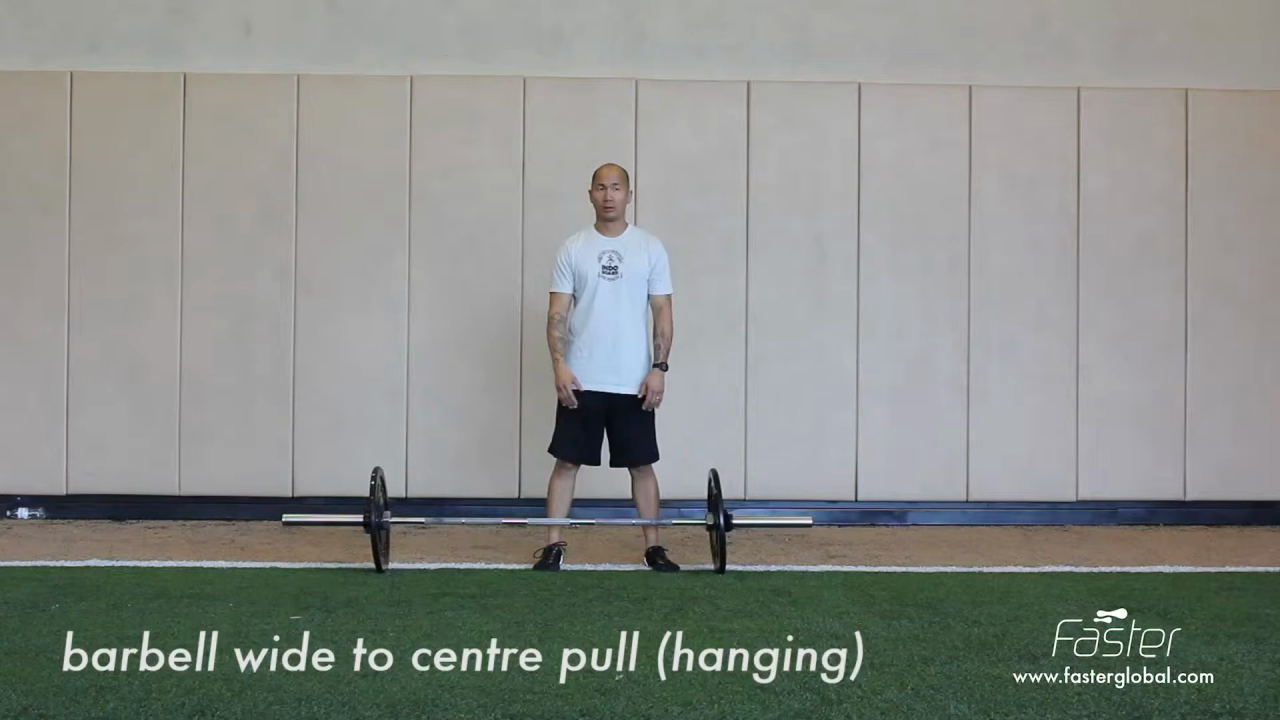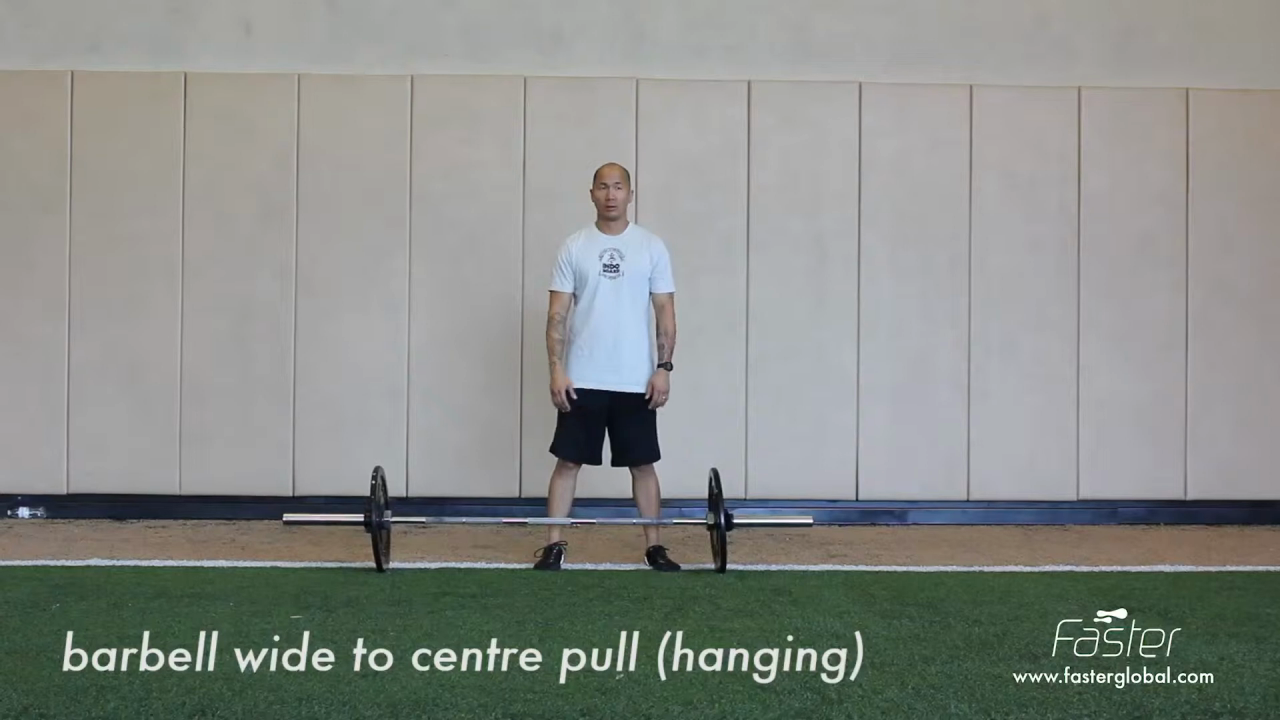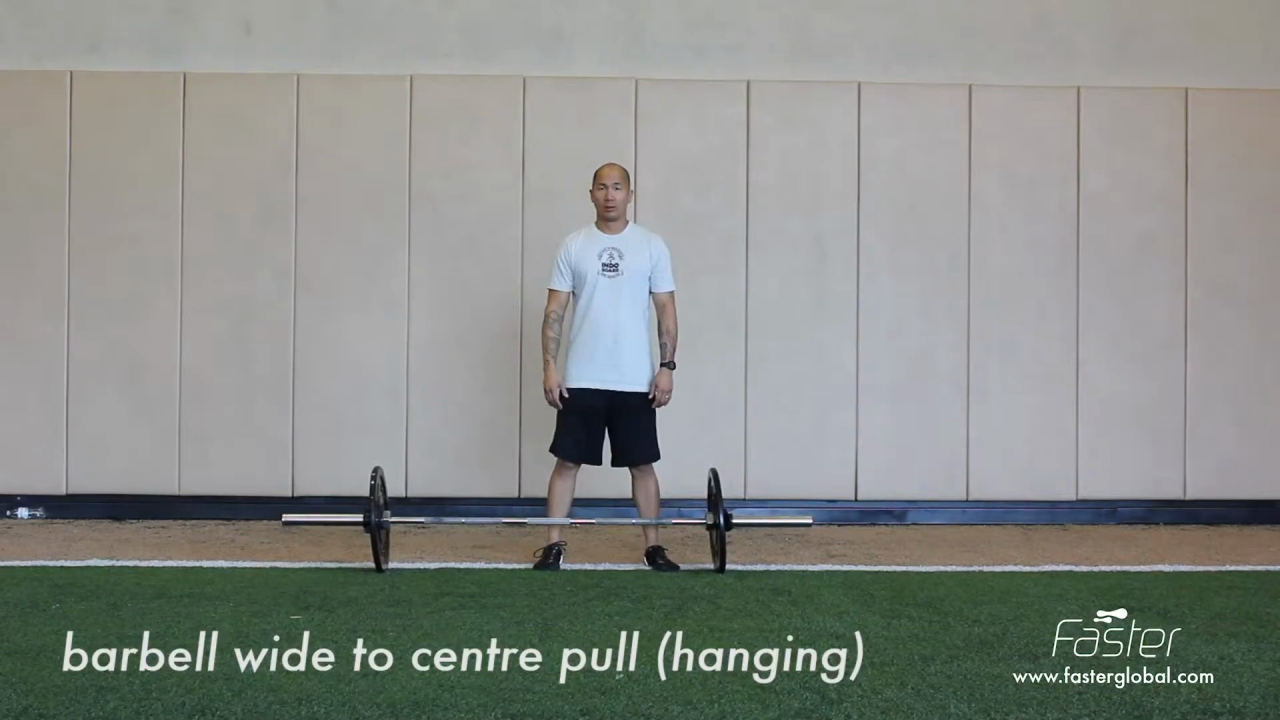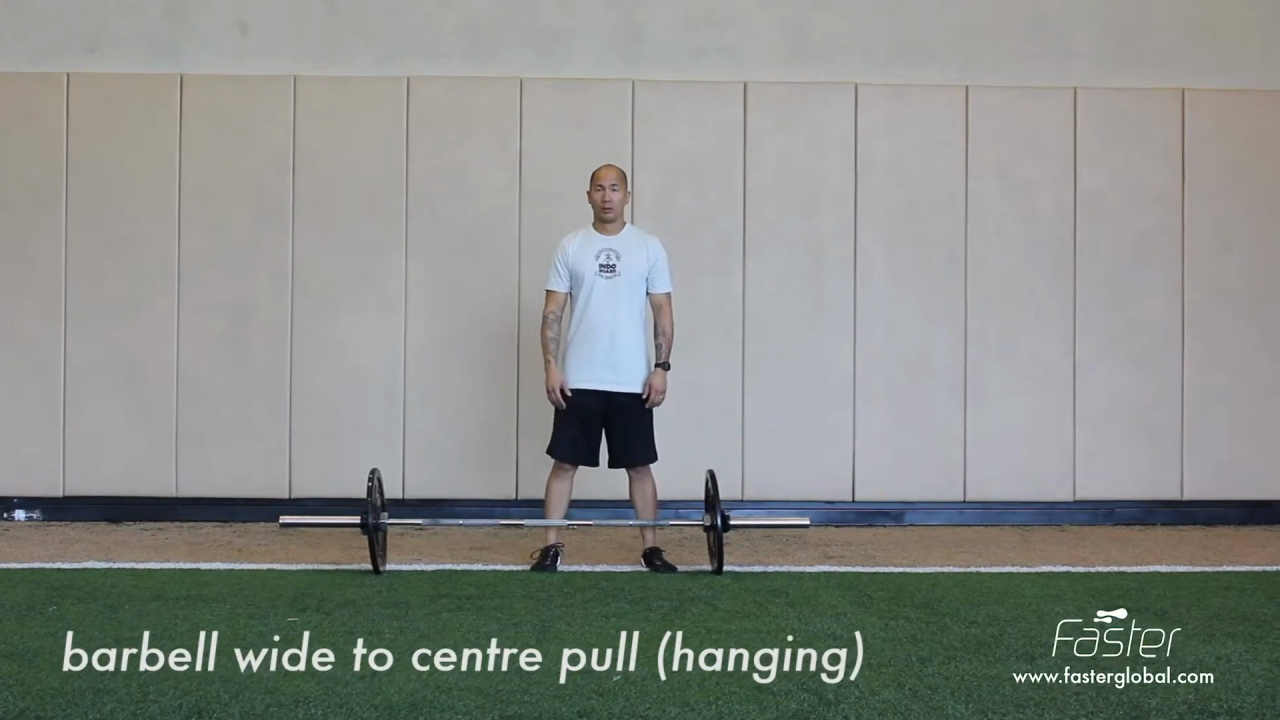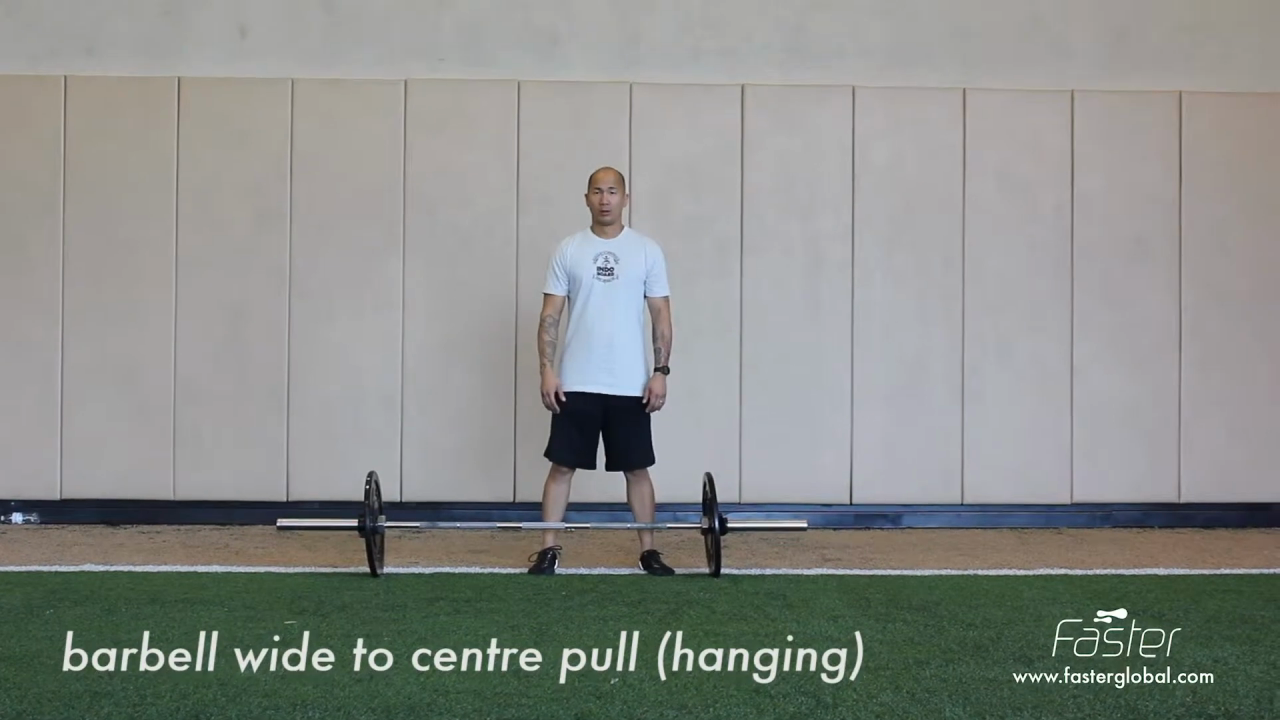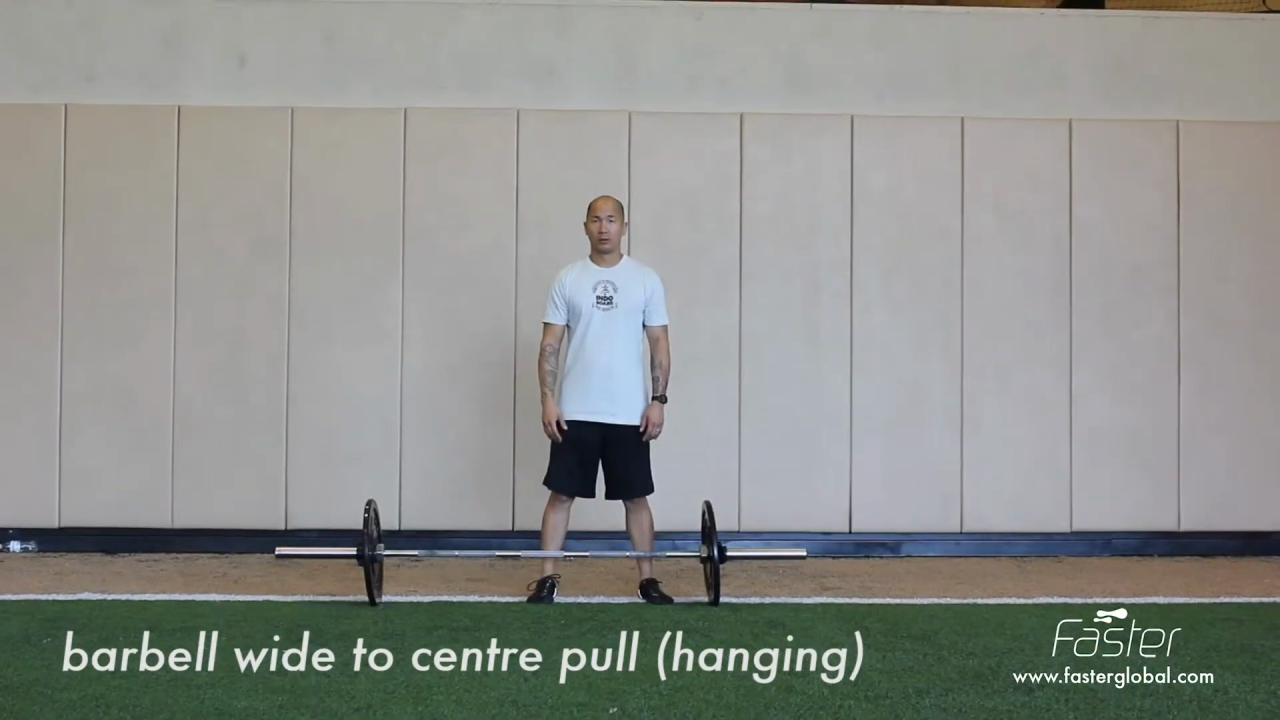
dt=0.4s
person 1, frame 1
left shoulder: (650, 247)
right shoulder: (573, 248)
left elbow: (662, 313)
right elbow: (557, 313)
left wrist: (658, 369)
right wrist: (560, 365)
left hip: (633, 382)
right hip: (582, 381)
left knee: (641, 463)
right knee: (567, 461)
left ankle: (653, 546)
right ankle: (553, 544)
person 1, frame 2
left shoulder: (652, 246)
right shoulder: (574, 246)
left elbow: (665, 312)
right elbow: (558, 313)
left wrist: (664, 368)
right wrist: (556, 369)
left hip: (635, 381)
right hip: (583, 380)
left knee: (643, 463)
right knee: (568, 461)
left ankle: (654, 545)
right ankle: (554, 544)
person 1, frame 3
left shoulder: (652, 245)
right shoulder: (573, 245)
left elbow: (666, 310)
right elbow: (554, 310)
left wrist: (666, 367)
right wrist: (550, 365)
left hip: (635, 380)
right hip: (581, 379)
left knee: (642, 462)
right knee: (567, 460)
left ankle: (652, 545)
right ankle: (553, 544)
person 1, frame 4
left shoulder: (649, 247)
right shoulder: (570, 246)
left elbow: (662, 312)
right elbow: (553, 312)
left wrist: (661, 367)
right wrist: (551, 366)
left hip: (632, 381)
right hip: (579, 380)
left knee: (639, 465)
right knee: (564, 462)
left ankle: (650, 547)
right ankle: (551, 546)
person 1, frame 5
left shoulder: (647, 250)
right shoulder: (568, 249)
left elbow: (661, 315)
right elbow: (550, 315)
left wrist: (661, 372)
right wrist: (547, 370)
left hip: (630, 385)
right hip: (577, 384)
left knee: (637, 467)
right knee: (562, 465)
left ankle: (648, 550)
right ankle: (549, 548)
person 1, frame 6
left shoulder: (645, 279)
right shoulder: (567, 279)
left elbow: (659, 344)
right elbow: (550, 344)
left wrist: (658, 401)
right wrist: (548, 400)
left hip: (629, 413)
right hip: (576, 412)
left knee: (636, 496)
right knee: (561, 493)
left ankle: (647, 579)
right ankle: (548, 577)
